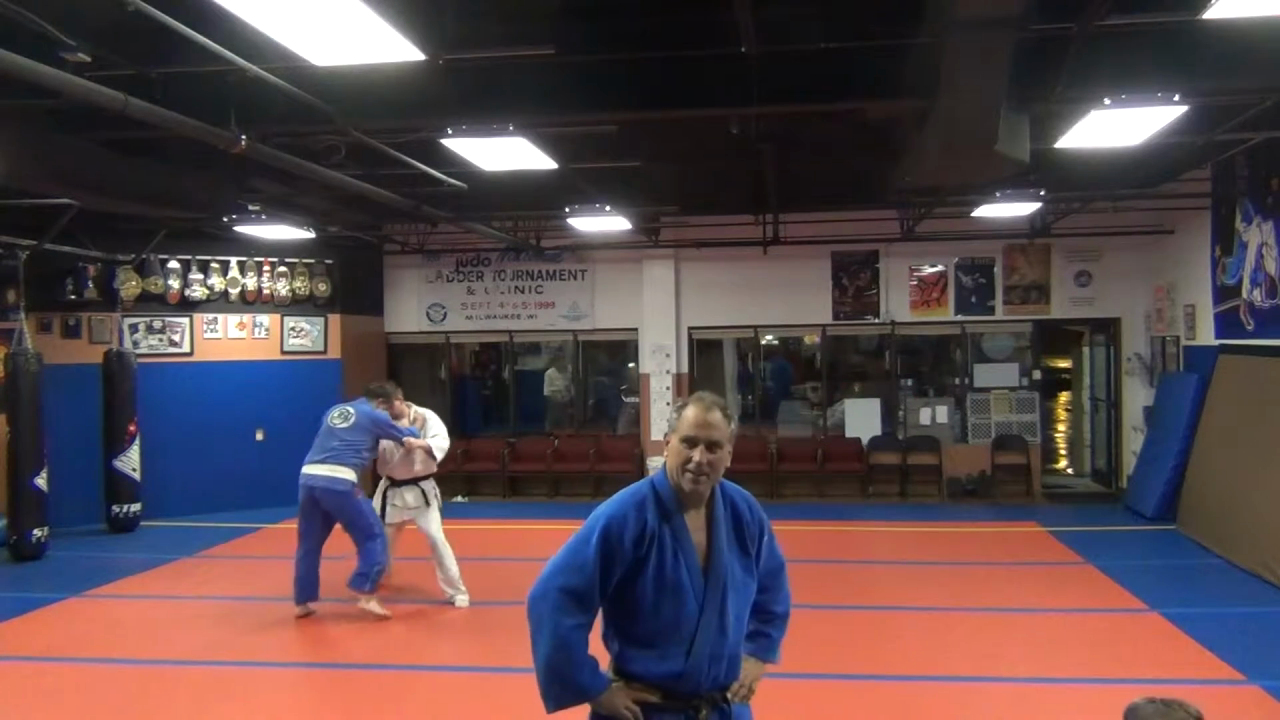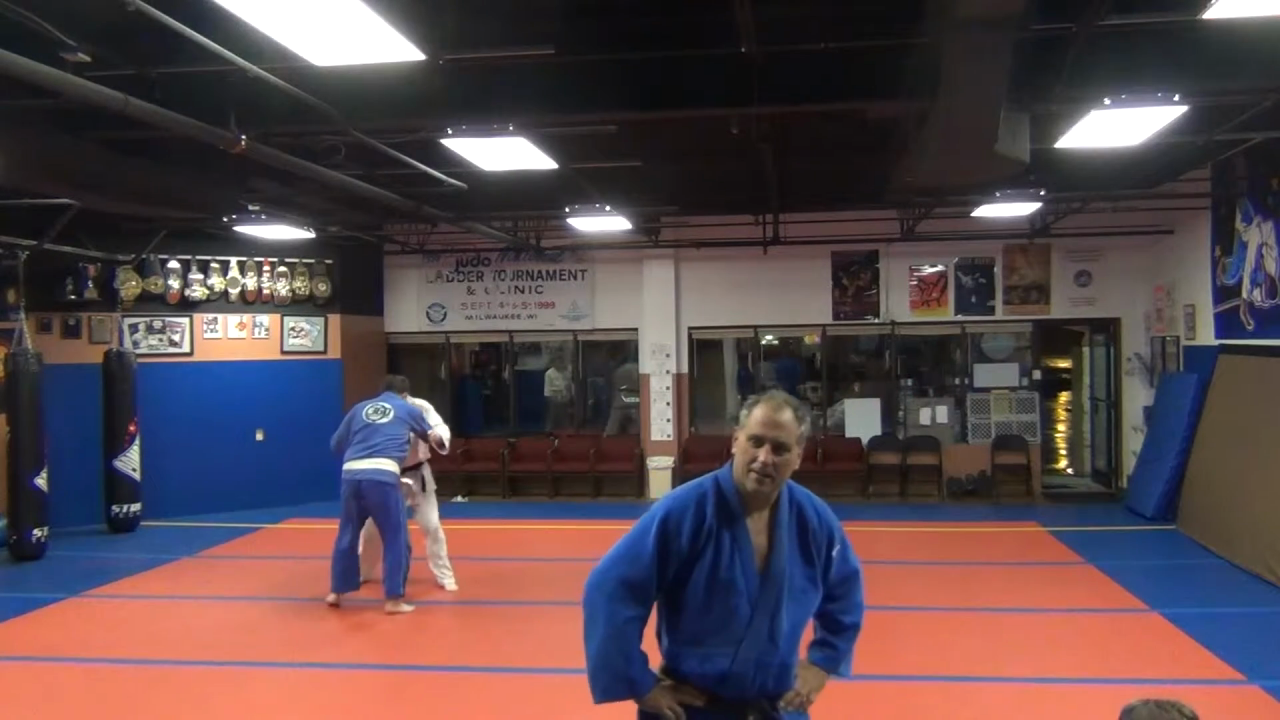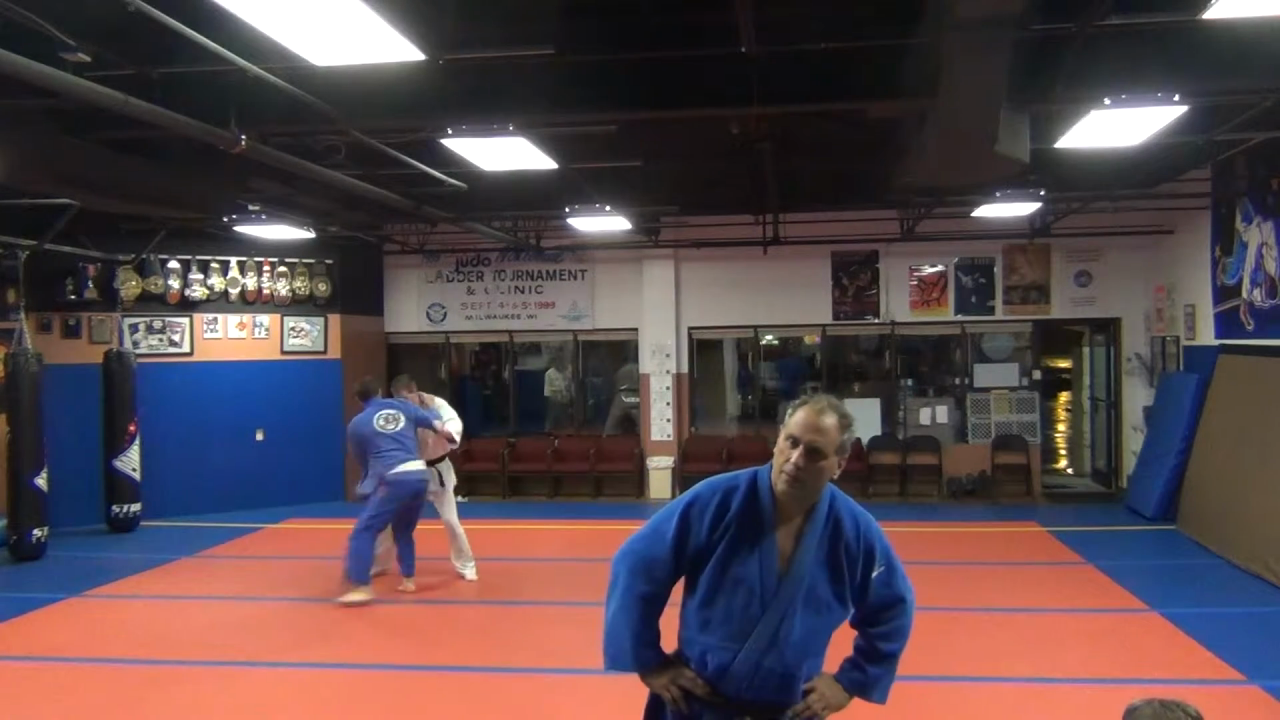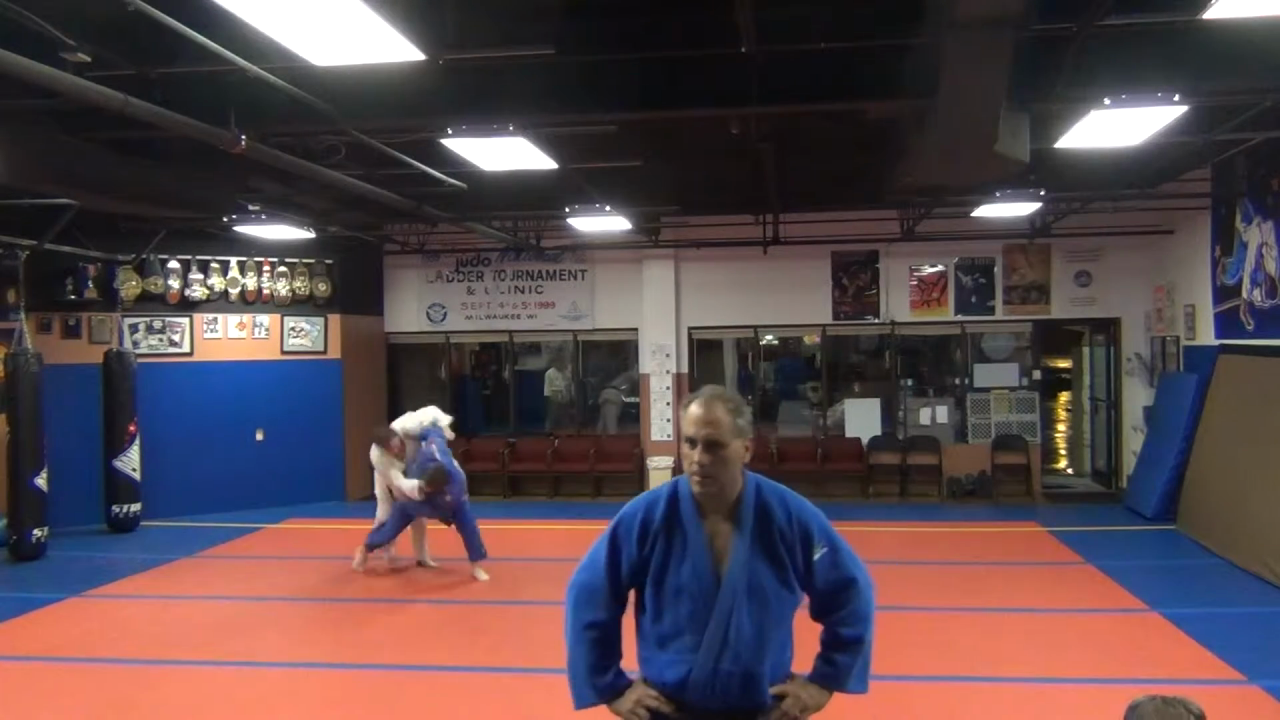
dt=0.5s
person 1, frame 1
left shoulder: (743, 512)
right shoulder: (624, 516)
left elbow: (771, 585)
right elbow: (552, 601)
left wrist: (758, 654)
right wrist: (594, 689)
person 1, frame 2
left shoulder: (813, 518)
right shoulder: (683, 511)
left elbow: (845, 592)
right elbow: (609, 591)
left wrist: (821, 663)
right wrist: (640, 685)
person 1, frame 3
left shoulder: (855, 530)
right shoulder: (714, 501)
left elbow: (892, 610)
right elbow: (637, 565)
left wrist: (849, 683)
right wrist: (648, 664)
person 1, frame 4
left shoulder: (790, 515)
right shoulder: (645, 517)
left elbow: (851, 592)
right elbow: (588, 599)
left wrist: (825, 680)
right wrist: (612, 689)
person 2, frame 1
left shoulder: (334, 411)
right shoulder: (375, 416)
right elbow: (407, 438)
right wrist: (416, 427)
left hip: (308, 478)
right hip: (338, 483)
left knee: (308, 545)
right knee: (372, 536)
left ankle: (303, 603)
right ankle: (366, 596)
person 2, frame 2
left shoulder: (359, 408)
right shoulder: (409, 410)
left elbow: (337, 444)
right elbow: (428, 434)
right wrist: (432, 436)
left hip: (351, 475)
right hip: (383, 476)
left knee: (347, 536)
right knee: (395, 539)
left ankle: (337, 591)
right ankle: (394, 599)
person 2, frame 3
left shoulder: (356, 425)
right shoulder: (403, 406)
left elbow: (362, 457)
right elbow: (436, 423)
left hip: (393, 480)
right hip: (418, 476)
left knee: (364, 531)
right knee: (402, 530)
left ankle: (361, 587)
right ankle: (408, 579)
person 2, frame 4
left shoulder: (455, 490)
right shoulder: (433, 452)
left elbow: (437, 510)
right elbow: (435, 431)
right hip: (415, 491)
left knee: (466, 521)
right knee: (393, 525)
left ankle: (477, 565)
right ankle: (365, 549)
person 3, frame 1
left shoulder: (425, 417)
left elbow: (442, 440)
left hip: (419, 489)
right hip: (391, 488)
left knee: (435, 538)
left ankle: (457, 592)
person 3, frame 2
left shoulder: (421, 407)
left elbow: (440, 427)
left wrist: (438, 437)
left hip: (417, 475)
left knee: (431, 525)
right knee: (372, 527)
left ankle: (445, 576)
right ankle: (363, 572)
person 3, frame 3
left shoulder: (436, 404)
left elbow: (454, 423)
left wrist: (448, 433)
left hip: (436, 471)
left knee: (450, 520)
left ankle: (465, 566)
right ankle: (379, 564)
person 3, frame 4
left shoulder: (405, 426)
right shoulder: (378, 455)
left elbow: (433, 412)
right elbow: (400, 483)
left wrist: (444, 427)
right wrist: (421, 489)
right hip: (389, 480)
left knee: (418, 518)
left ankle: (421, 556)
